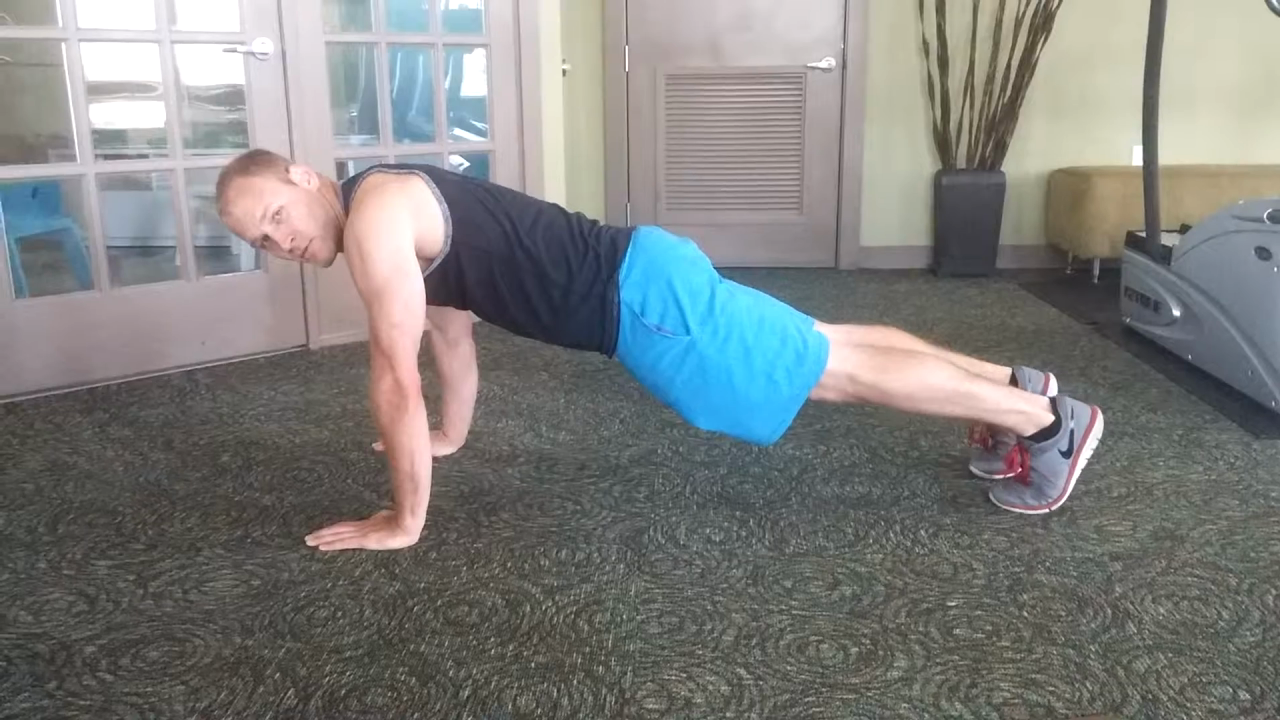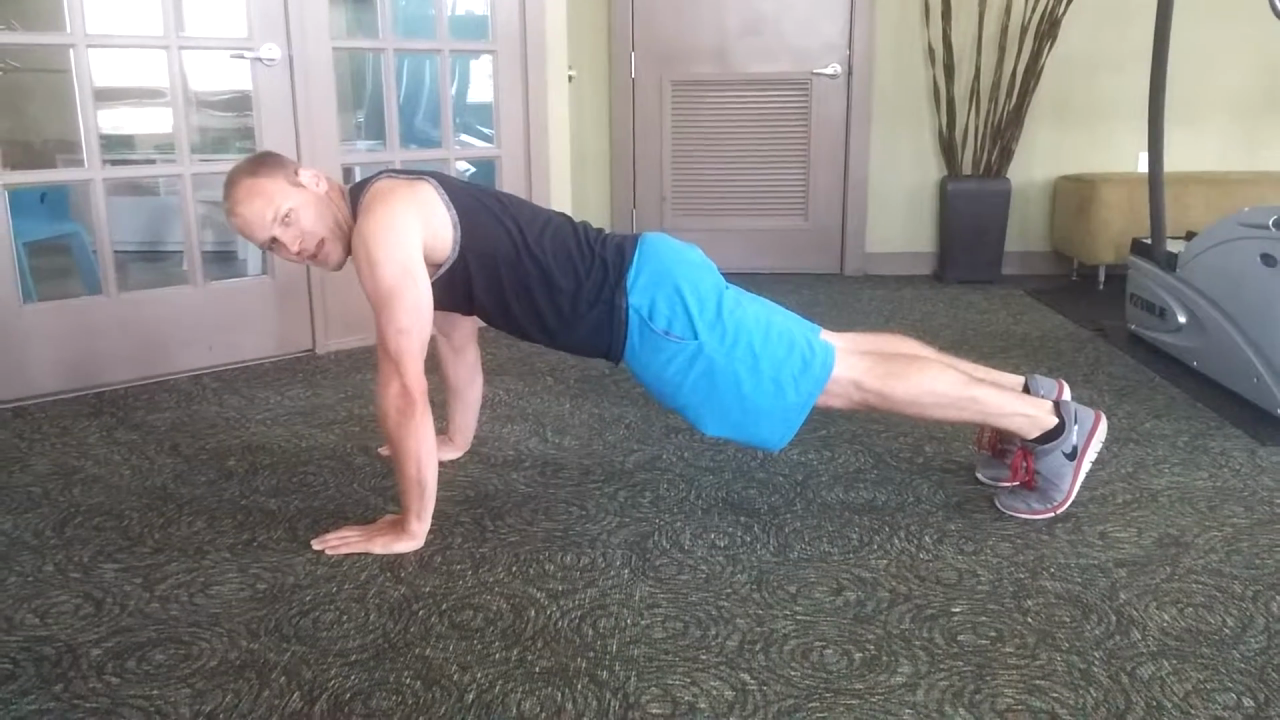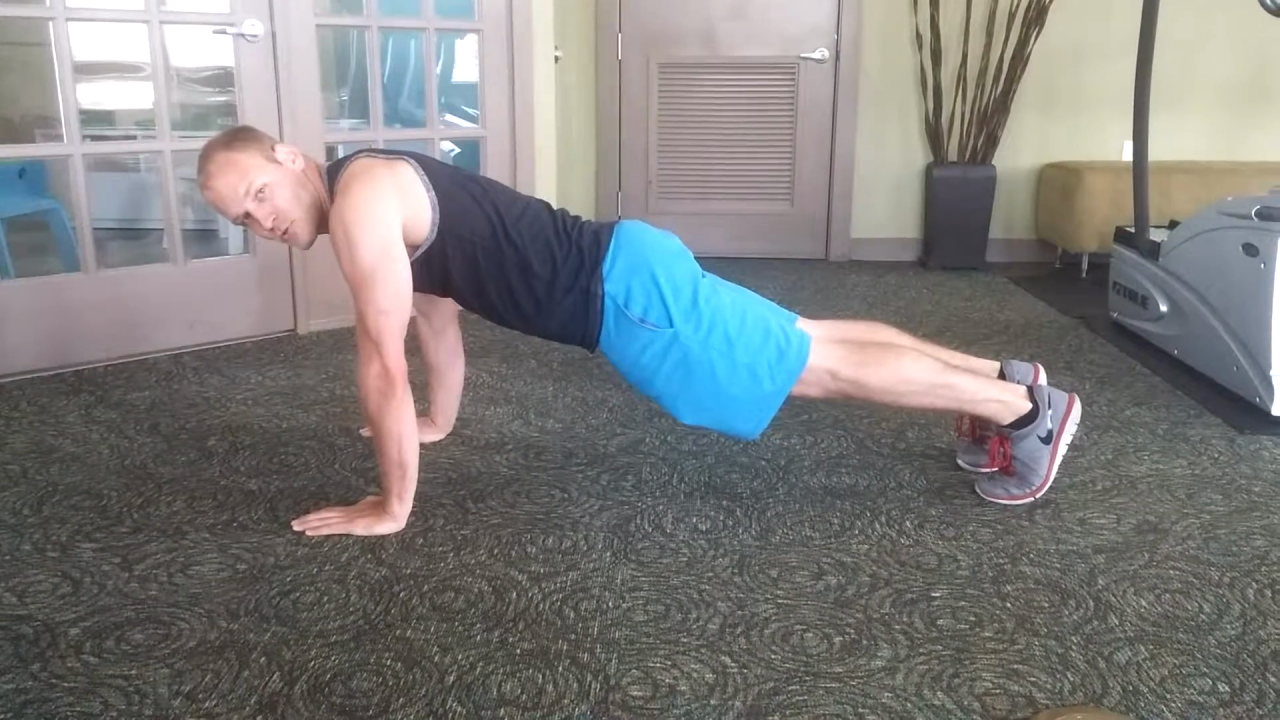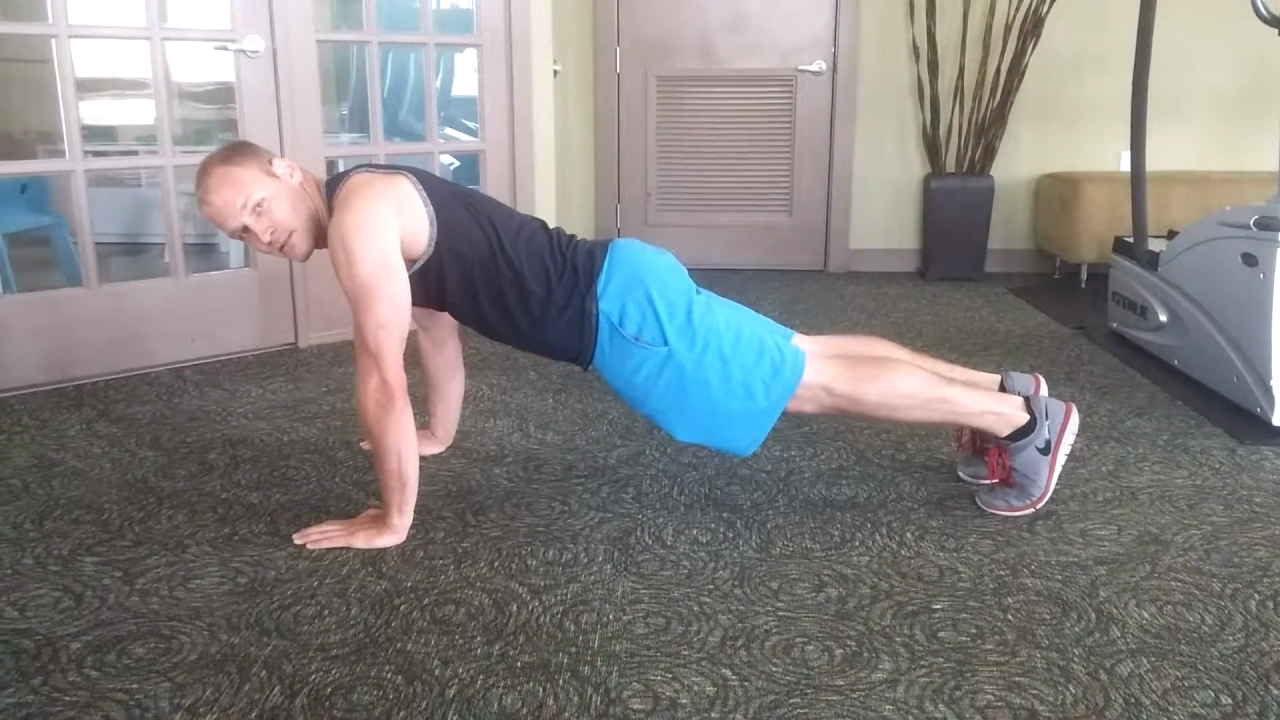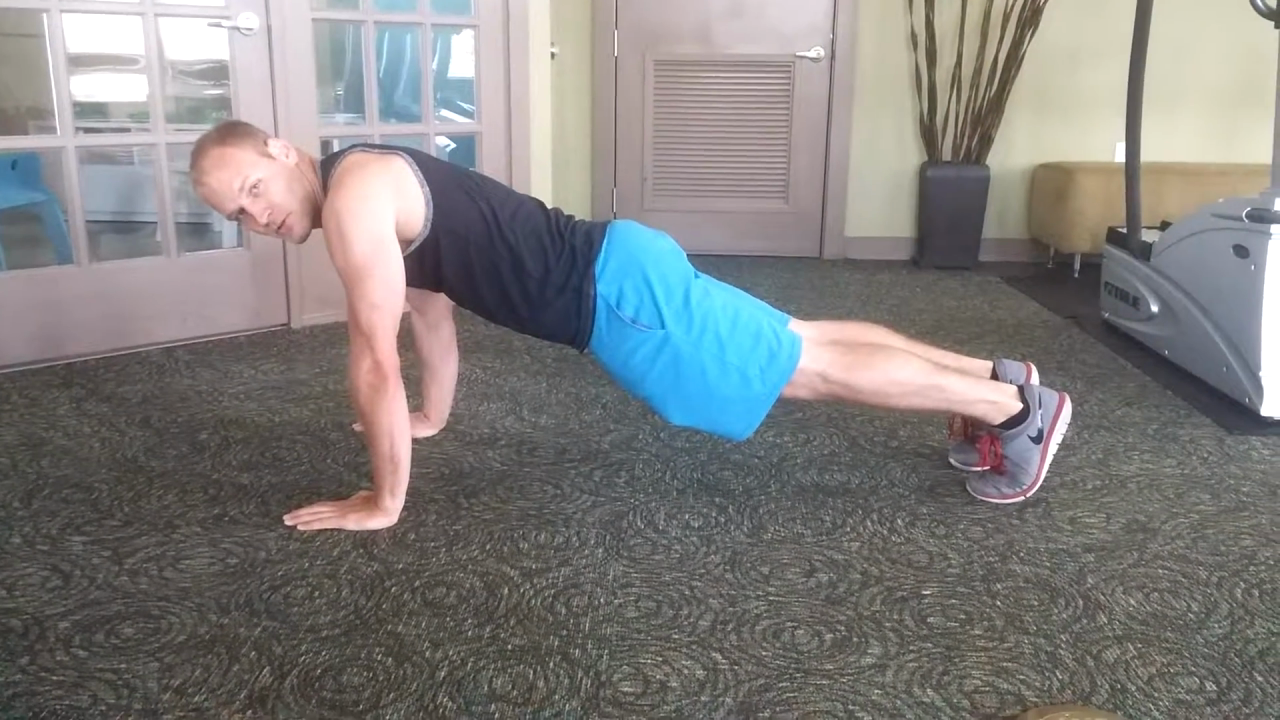
dt=1s
person 1, frame 1
left shoulder: (373, 215)
right shoulder: (401, 221)
left elbow: (394, 377)
right elbow: (451, 328)
left wrist: (405, 519)
right wrist: (448, 435)
left hip: (641, 298)
right hip: (636, 280)
left knee: (833, 373)
right knee: (826, 351)
left ankle: (1046, 419)
right ankle: (1014, 384)
person 1, frame 2
left shoulder: (382, 220)
right shoulder: (404, 217)
left elbow: (401, 382)
right elbow: (456, 333)
left wrist: (411, 524)
right wrist: (456, 439)
left hip: (647, 305)
right hip: (640, 287)
left knee: (843, 378)
right knee: (829, 357)
left ankle: (1049, 422)
right ankle: (1027, 393)
person 1, frame 3
left shoulder: (360, 199)
right shoulder: (381, 195)
left elbow: (381, 364)
right elbow: (437, 312)
left wrist: (392, 506)
right wrist: (436, 420)
left hip: (625, 291)
right hip: (616, 272)
left knee: (816, 366)
right knee: (805, 342)
left ankle: (1025, 408)
right ankle: (1003, 379)
person 1, frame 4
left shoulder: (357, 214)
right shoulder: (381, 213)
left elbow: (381, 379)
right elbow: (437, 323)
left wrist: (392, 518)
right wrist: (436, 433)
left hip: (618, 310)
right hip: (613, 289)
left knee: (812, 383)
right knee: (799, 358)
left ankle: (1021, 417)
right ankle: (1000, 392)
person 1, frame 5
left shoulder: (354, 195)
right shoulder: (376, 189)
left elbow: (375, 360)
right elbow: (432, 306)
left wrist: (385, 501)
right wrist: (431, 416)
left hip: (616, 292)
right hip: (612, 272)
left knee: (809, 370)
right knee: (797, 346)
left ankle: (1014, 408)
right ankle: (995, 375)
